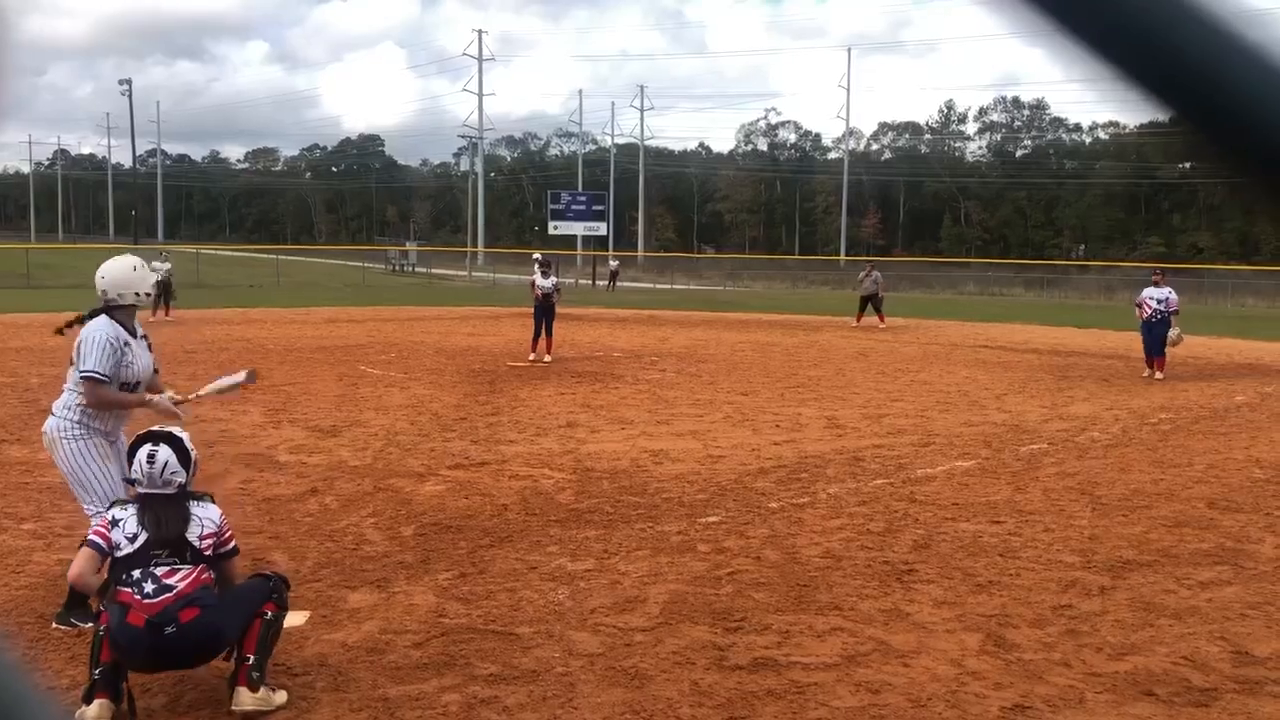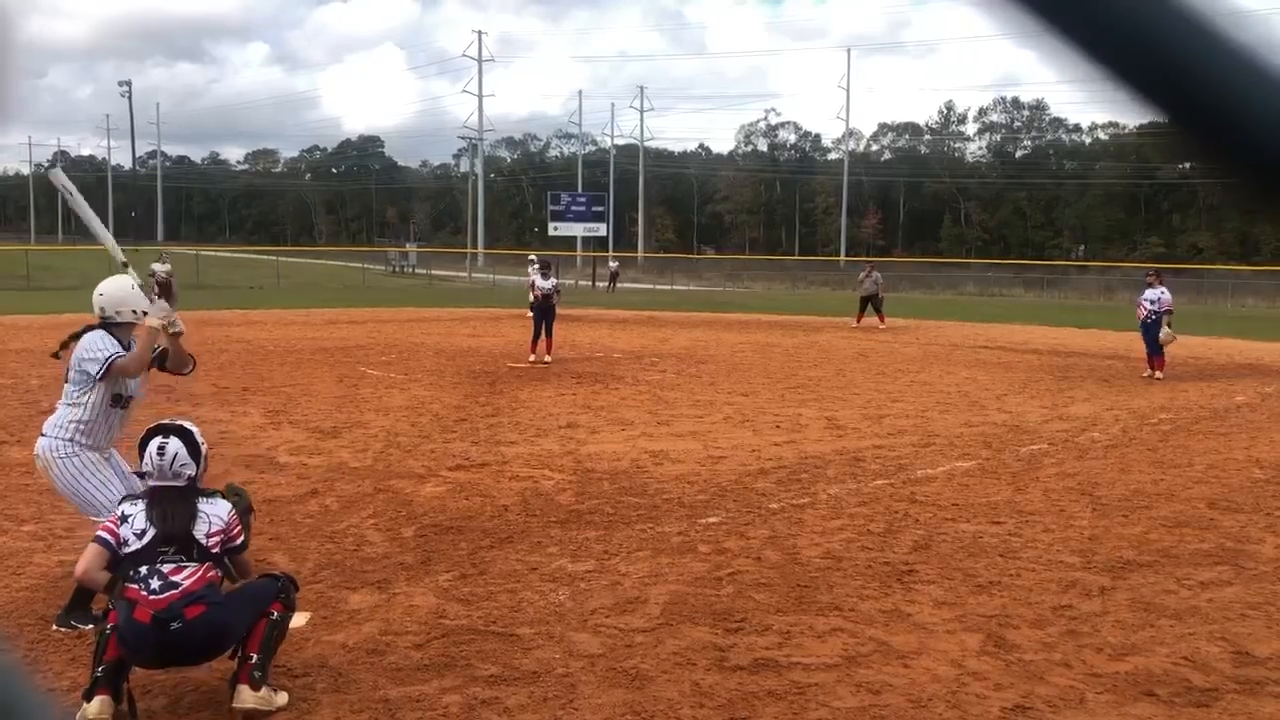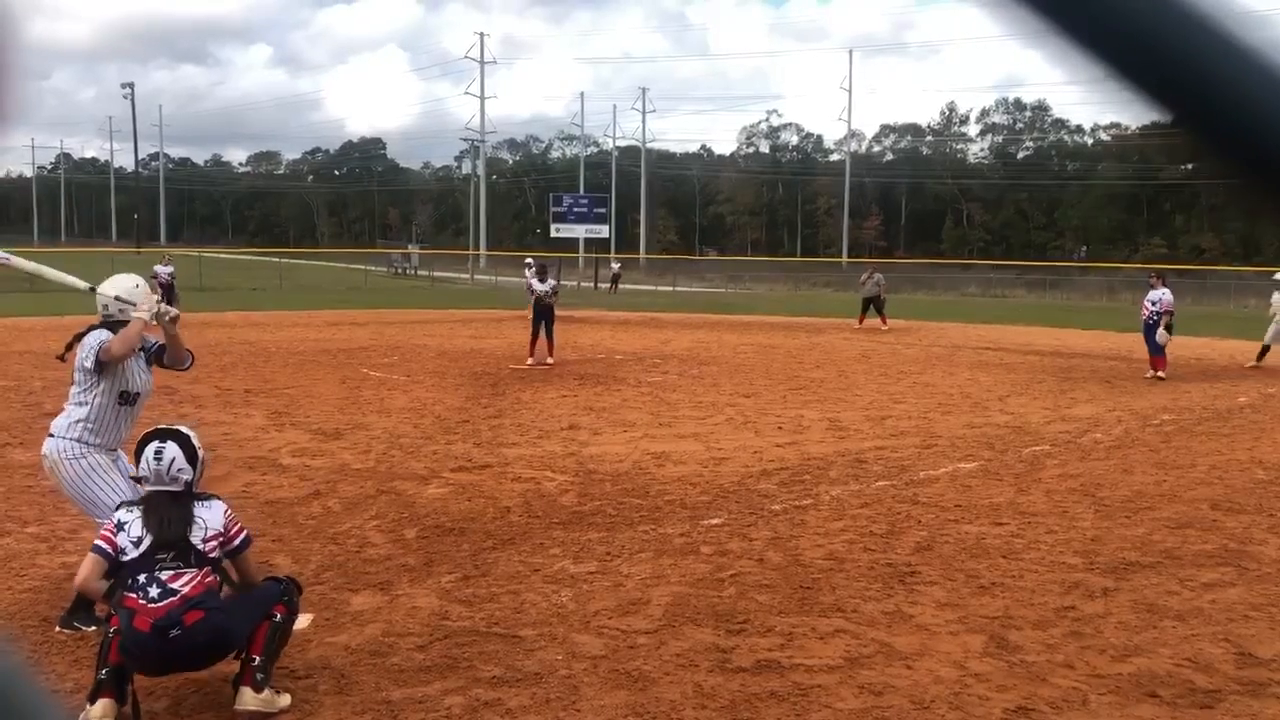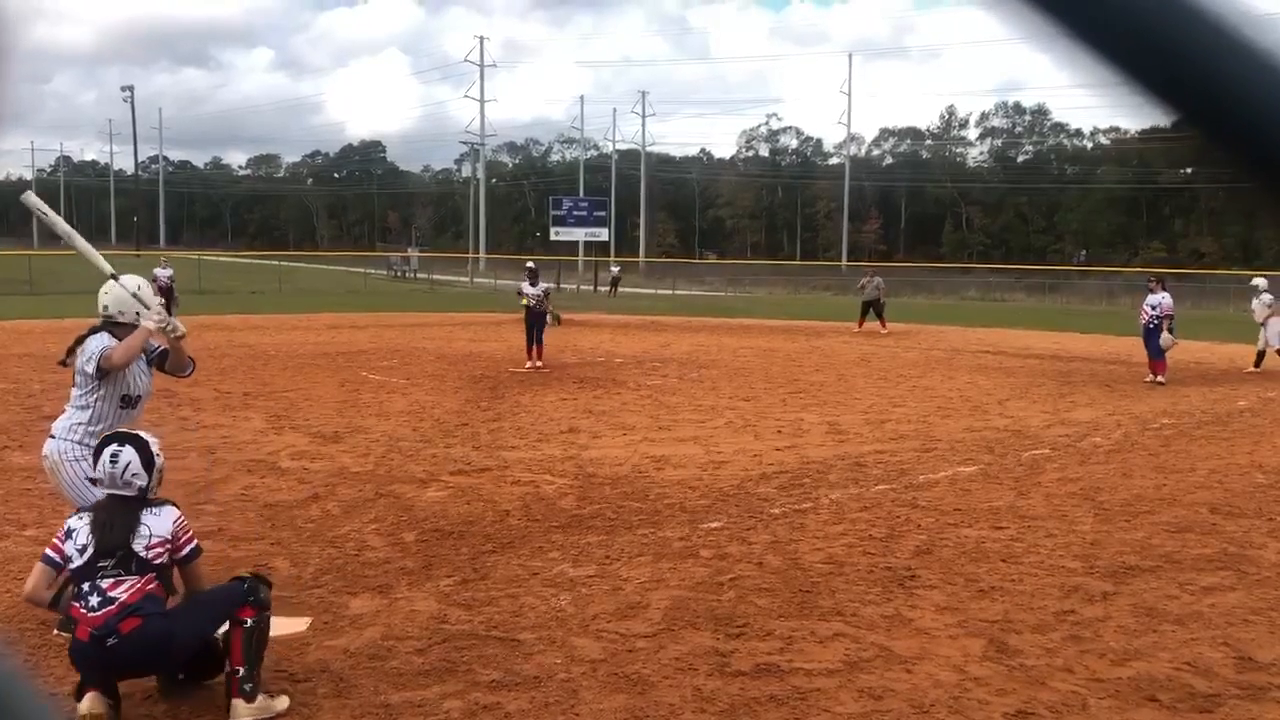
dt=0.5s
person 1, frame 1
left shoulder: (133, 330)
right shoulder: (100, 334)
left elbow: (150, 374)
right elbow: (95, 395)
left wrist: (165, 393)
right wrist: (149, 402)
left hip: (107, 434)
right hip: (74, 434)
right knee: (109, 516)
right ankle: (72, 610)
person 1, frame 2
left shoulder: (132, 344)
right shoulder: (95, 343)
left elbow: (182, 367)
right elbow: (130, 370)
left wrist: (173, 338)
right wrist: (153, 327)
left hip: (96, 448)
right hip: (64, 449)
right ankle: (74, 612)
person 1, frame 3
left shoulder: (141, 343)
right shoulder: (97, 340)
left elbow: (181, 361)
right elbow: (117, 351)
left wrist: (169, 328)
right wrist: (142, 319)
left hip: (104, 449)
right hip: (72, 449)
right ankle: (78, 614)
person 1, frame 4
left shoulder: (142, 348)
right shoulder: (98, 344)
left elbow: (182, 368)
right elbow: (117, 362)
left wrist: (174, 339)
right wrist: (149, 327)
right hip: (73, 451)
person 2, frame 1
left shoulder: (117, 515)
right shoulder: (209, 512)
left elbow: (78, 576)
right elbow: (229, 585)
left wrist: (117, 595)
left hip: (133, 648)
right hip: (198, 638)
left knee: (112, 607)
right knee: (271, 586)
left ankle: (101, 696)
right ankle: (249, 686)
person 2, frame 2
left shoulder: (127, 511)
right shoulder: (219, 508)
left elbow: (85, 572)
right elbow: (245, 573)
left wrist: (127, 592)
right wrist: (244, 521)
left hip: (140, 644)
right hip: (204, 634)
left knee: (120, 607)
right knee: (279, 587)
left ankle: (102, 694)
right ankle: (251, 685)
person 2, frame 3
left shoulder: (123, 517)
right shoulder: (215, 510)
left elbow: (84, 582)
right elbow: (251, 582)
left wrist: (125, 600)
right wrist: (225, 604)
left hip: (141, 653)
right hip: (203, 641)
right knee: (282, 591)
right ankle: (254, 687)
person 2, frame 4
left shoulder: (76, 523)
right shoulder: (167, 517)
left elbow: (33, 591)
right elbow: (198, 591)
left wrist: (82, 609)
left hip: (90, 658)
right hip: (151, 646)
right knee: (251, 590)
left ankle: (95, 692)
right ankle: (244, 696)
